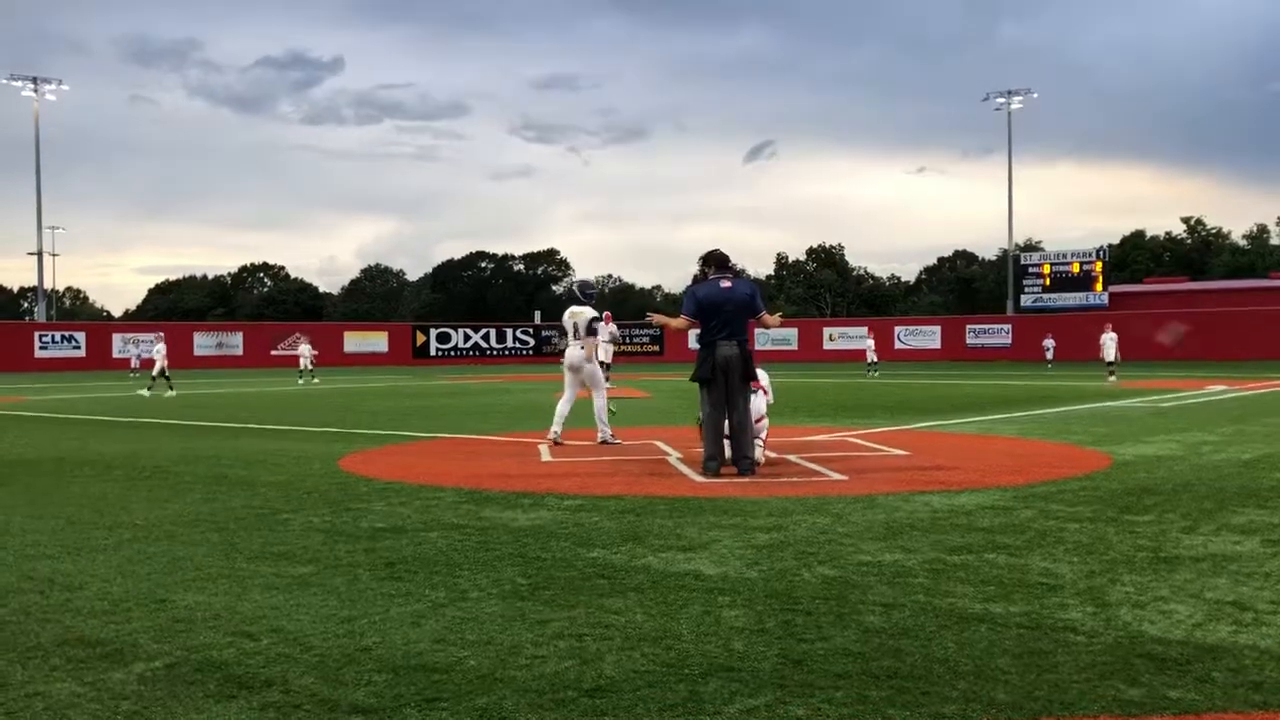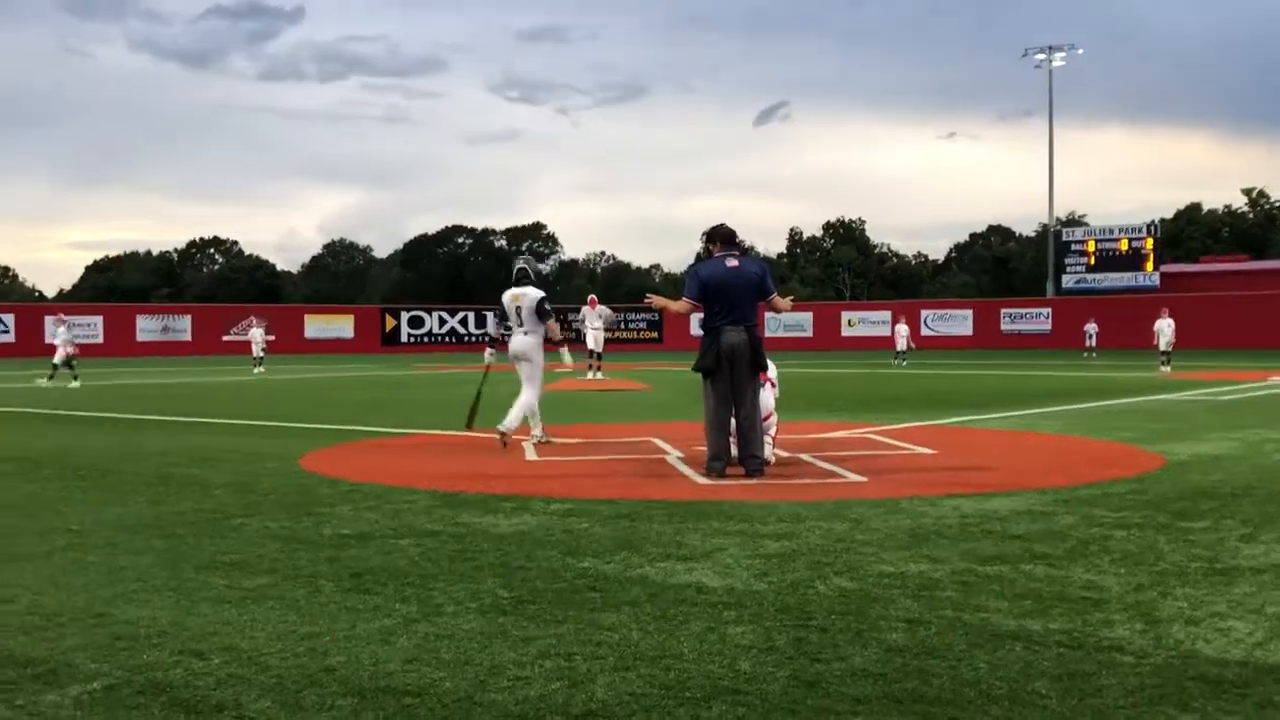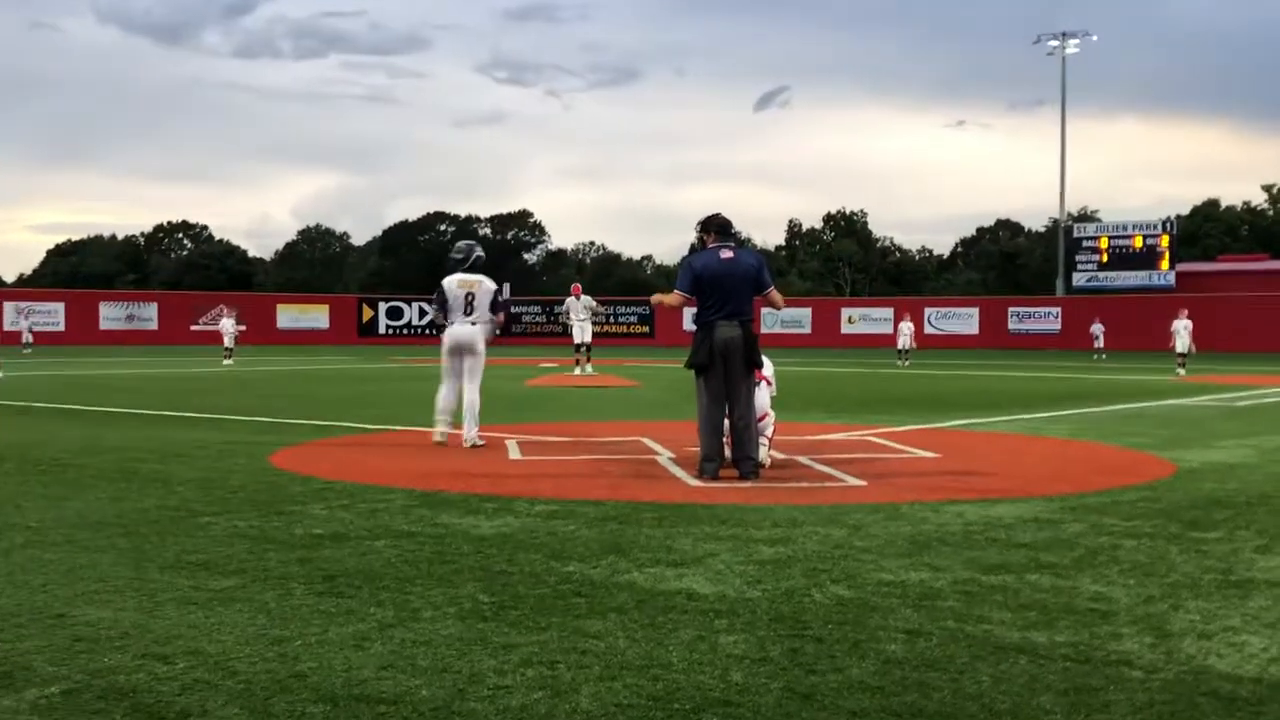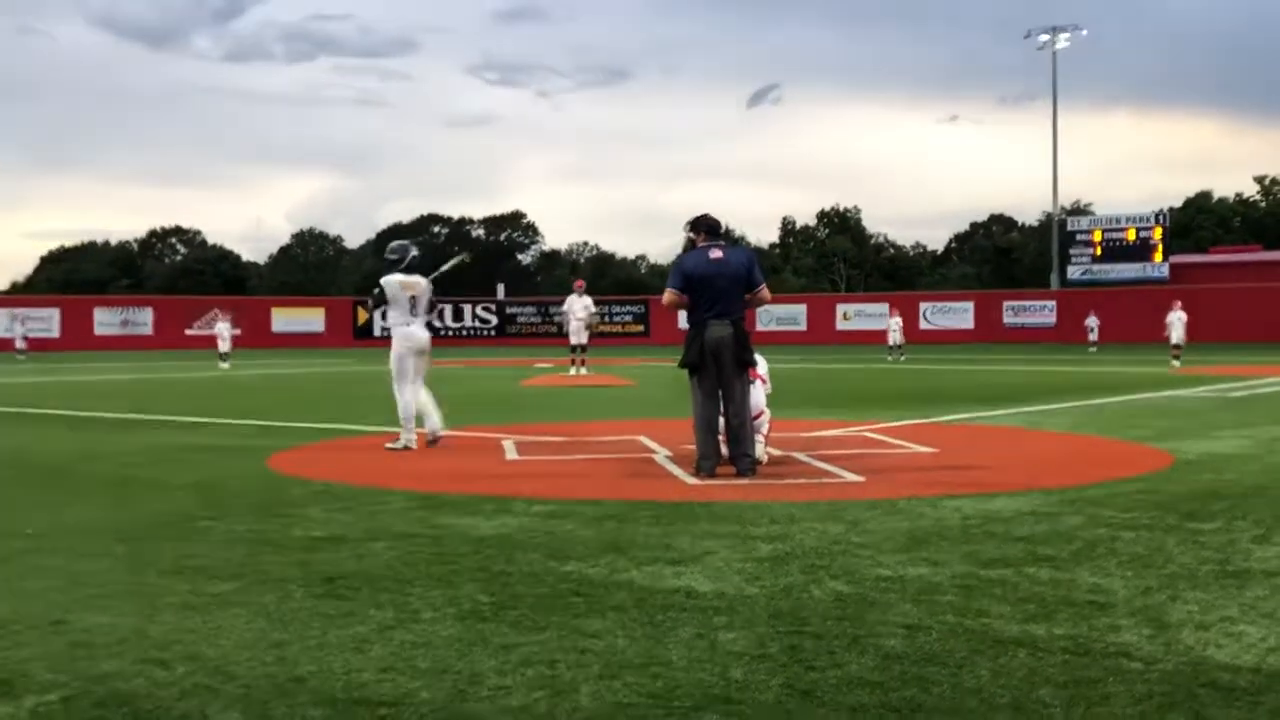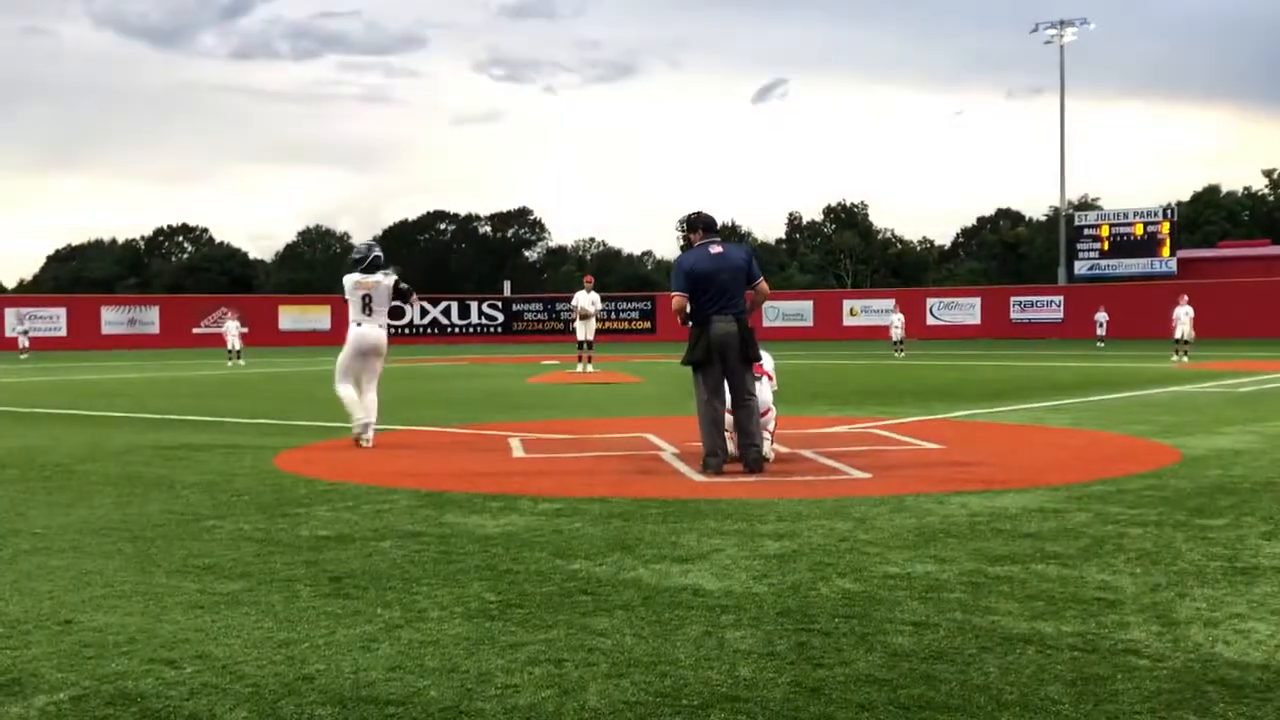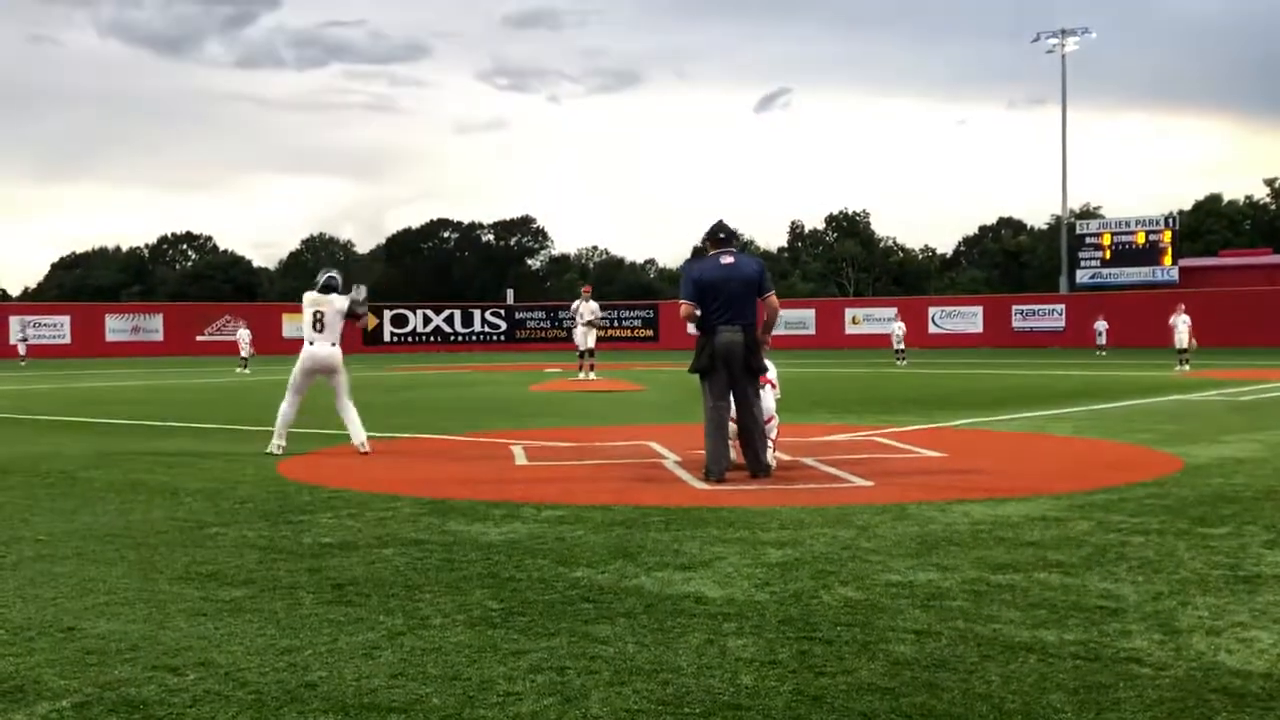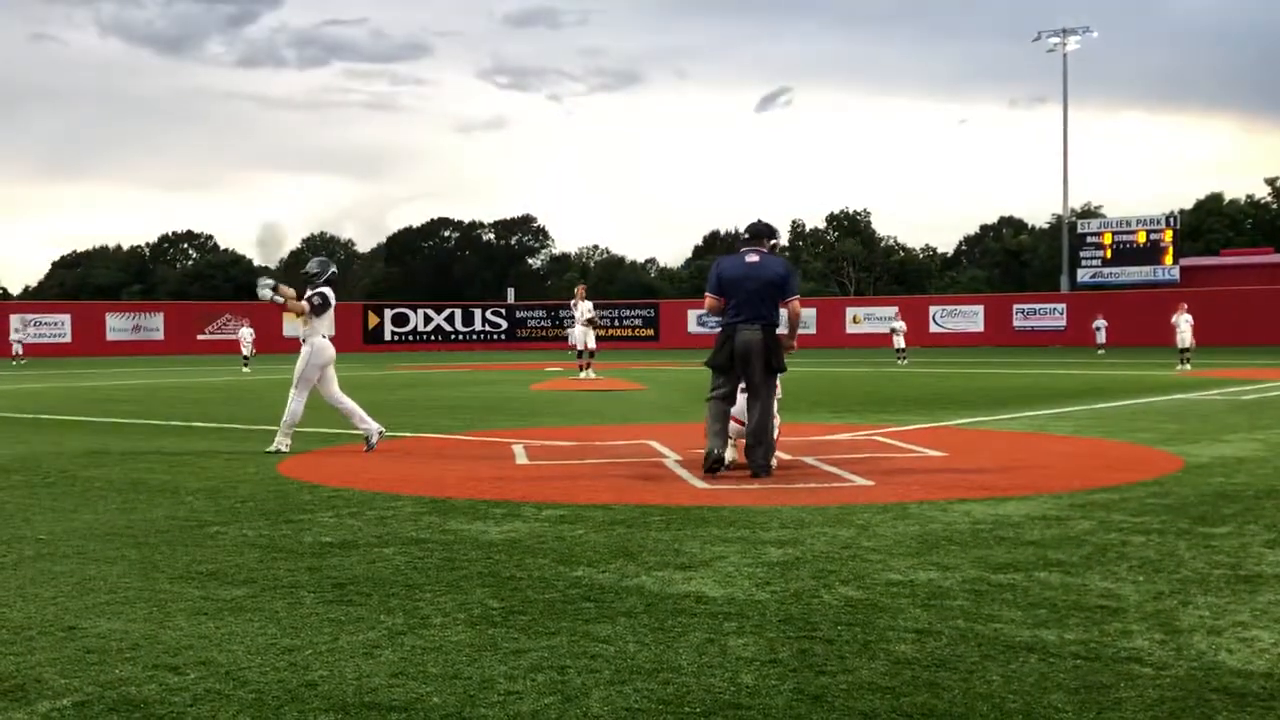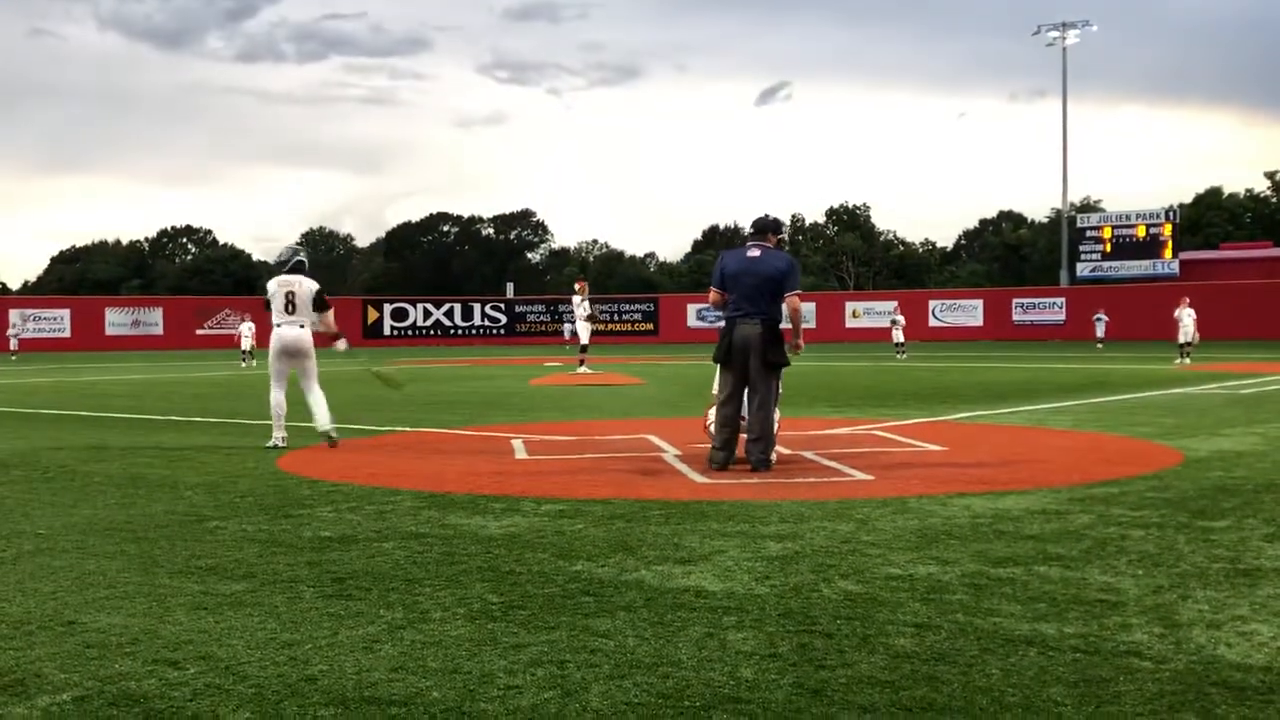
dt=0.5s
person 1, frame 1
left shoulder: (697, 290)
right shoulder: (748, 287)
left elbow: (683, 324)
right elbow: (766, 322)
left wrist: (663, 320)
right wrist: (775, 321)
left hip: (712, 355)
right hip: (738, 353)
left knee: (712, 410)
right knee: (740, 410)
left ankle: (712, 463)
right ankle: (745, 463)
person 1, frame 2
left shoulder: (701, 269)
right shoulder: (757, 266)
left elbow: (685, 308)
right elbow: (776, 305)
left wrist: (663, 303)
right wrist: (786, 304)
left hip: (717, 342)
right hip: (747, 340)
left knee: (717, 404)
right knee: (749, 403)
left ankle: (717, 463)
right ankle: (754, 462)
person 1, frame 3
left shoulder: (695, 261)
right shoulder: (754, 258)
left elbow: (678, 301)
right elbow: (774, 300)
left wrist: (659, 298)
right wrist: (782, 303)
left hip: (710, 337)
right hip: (741, 336)
left knee: (710, 404)
right knee: (743, 403)
left ankle: (710, 465)
right ankle: (748, 465)
person 1, frame 4
left shoulder: (686, 261)
right shoulder: (745, 256)
left elbow: (669, 300)
right elbow: (764, 297)
left wrist: (690, 305)
left hip: (702, 336)
right hip: (734, 335)
left knee: (705, 402)
right knee: (738, 401)
left ankle: (707, 463)
right ankle: (745, 463)
person 1, frame 5
left shoulder: (686, 260)
right shoulder: (742, 252)
left elbow: (678, 305)
right elbow: (763, 291)
left wrist: (684, 318)
left hip: (706, 334)
right hip: (737, 330)
left knee: (710, 399)
right knee: (745, 396)
left ankle: (714, 460)
right ankle: (752, 458)
person 1, frame 6
left shoulder: (695, 269)
right shoulder: (755, 264)
left elbow: (686, 313)
right elbow: (773, 306)
right wrist: (765, 334)
left hip: (712, 342)
right hip: (745, 341)
left knee: (715, 407)
right knee: (750, 406)
left ankle: (716, 468)
right ankle: (758, 465)
person 1, frame 7
left shoulder: (722, 264)
right shoulder: (781, 266)
left elbow: (710, 306)
right elbow: (794, 310)
right wrist: (791, 338)
left hip: (731, 339)
right hip: (764, 340)
left knee: (720, 397)
right knee: (762, 404)
left ankle: (715, 450)
right ankle: (760, 463)
person 1, frame 8
left shoulder: (726, 258)
right shoulder: (784, 261)
left elbow: (714, 300)
right elbow: (793, 305)
right wrist: (797, 336)
left hip: (734, 332)
right hip: (766, 335)
left knee: (728, 397)
right knee: (763, 399)
left ankle: (720, 457)
right ankle: (759, 458)
person 2, frame 1
left shoulder: (567, 313)
right shoulder: (591, 314)
left elbow: (564, 338)
right elbow: (590, 338)
right wrist: (589, 362)
left hip: (570, 354)
right hip: (585, 355)
left knee: (568, 395)
right knee: (599, 394)
left ankle: (555, 432)
right ankle: (604, 434)
person 2, frame 2
left shoulder: (506, 295)
right shoulder: (537, 295)
left elbow: (498, 323)
right elbow: (549, 323)
left wrist: (491, 347)
right wrist: (560, 344)
left hip: (514, 343)
right hip: (532, 343)
left knee: (528, 388)
right knee: (531, 391)
left ankle: (536, 432)
right ankle: (508, 426)
person 2, frame 3
left shoulder: (448, 282)
right shoulder: (489, 284)
left elbow: (438, 312)
right elbow: (499, 317)
right wrist: (490, 329)
left hip: (452, 333)
right hip: (475, 334)
left knee: (448, 383)
right knee: (471, 386)
left ankle: (442, 429)
right ankle: (470, 435)
person 2, frame 4
left shoulder: (388, 282)
right shoulder: (425, 283)
left elbow: (373, 305)
left hip: (403, 336)
right hip: (422, 334)
left knee: (403, 388)
right knee: (416, 386)
left ankle: (408, 438)
right ankle: (434, 427)
person 2, frame 5
left shoulder: (349, 279)
right shoulder: (388, 280)
right elbow: (413, 299)
left hip: (358, 334)
right hip: (380, 336)
left knee: (343, 383)
right knee: (370, 387)
left ankle: (360, 421)
right ankle: (367, 435)
person 2, frame 6
left shoulder: (308, 297)
right shoulder: (343, 301)
right elbow: (363, 322)
right wrist: (360, 300)
left hip: (310, 353)
right hip: (334, 354)
left knee: (291, 399)
right knee: (344, 402)
left ankle: (277, 443)
right ankle: (361, 441)
person 2, frame 7
left shoulder: (324, 293)
right shoulder: (313, 292)
left elbow: (300, 309)
right elbow: (293, 296)
left wrist: (274, 299)
right wrist: (273, 286)
left hip: (316, 347)
right hip: (320, 349)
left knee: (298, 395)
right knee: (334, 395)
left ankle: (282, 441)
right ankle: (372, 430)
person 2, frame 8
left shoulder: (272, 283)
right shoulder: (311, 285)
right elbow: (325, 313)
right wrist: (336, 336)
left hip: (279, 335)
right hip: (303, 336)
left knee: (277, 388)
right knee: (311, 385)
left ankle: (278, 436)
right ankle: (325, 425)
